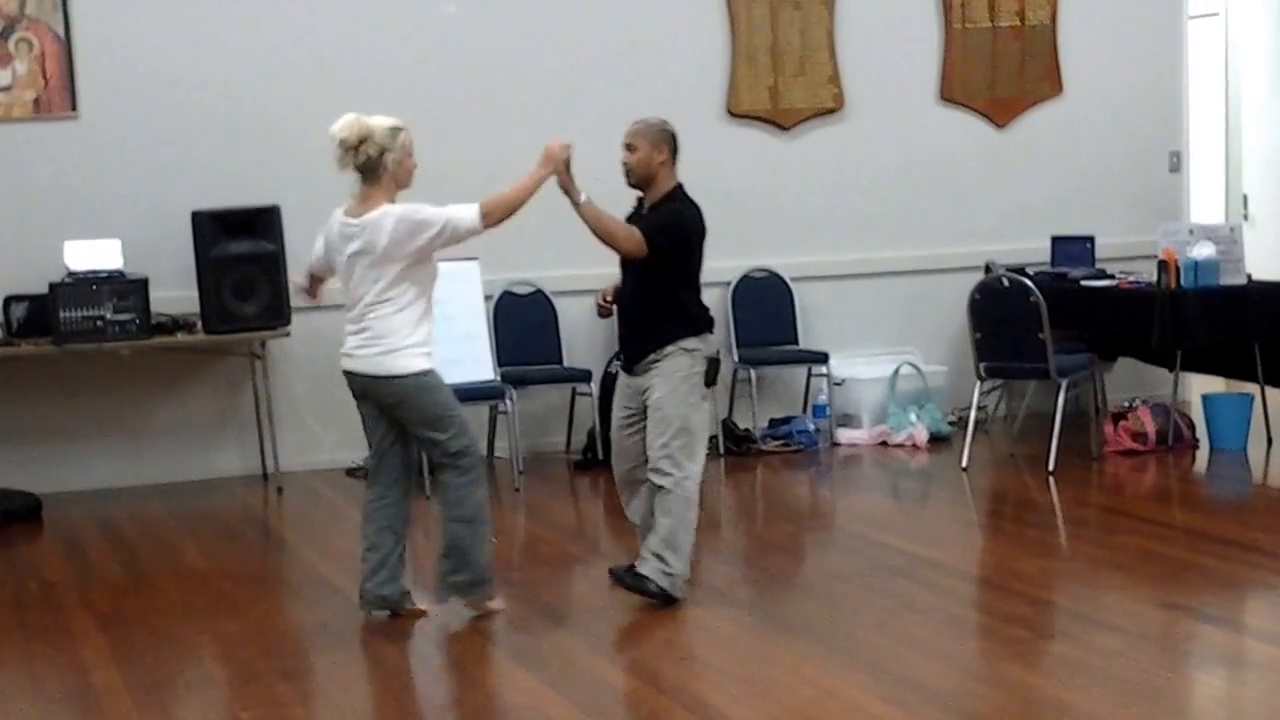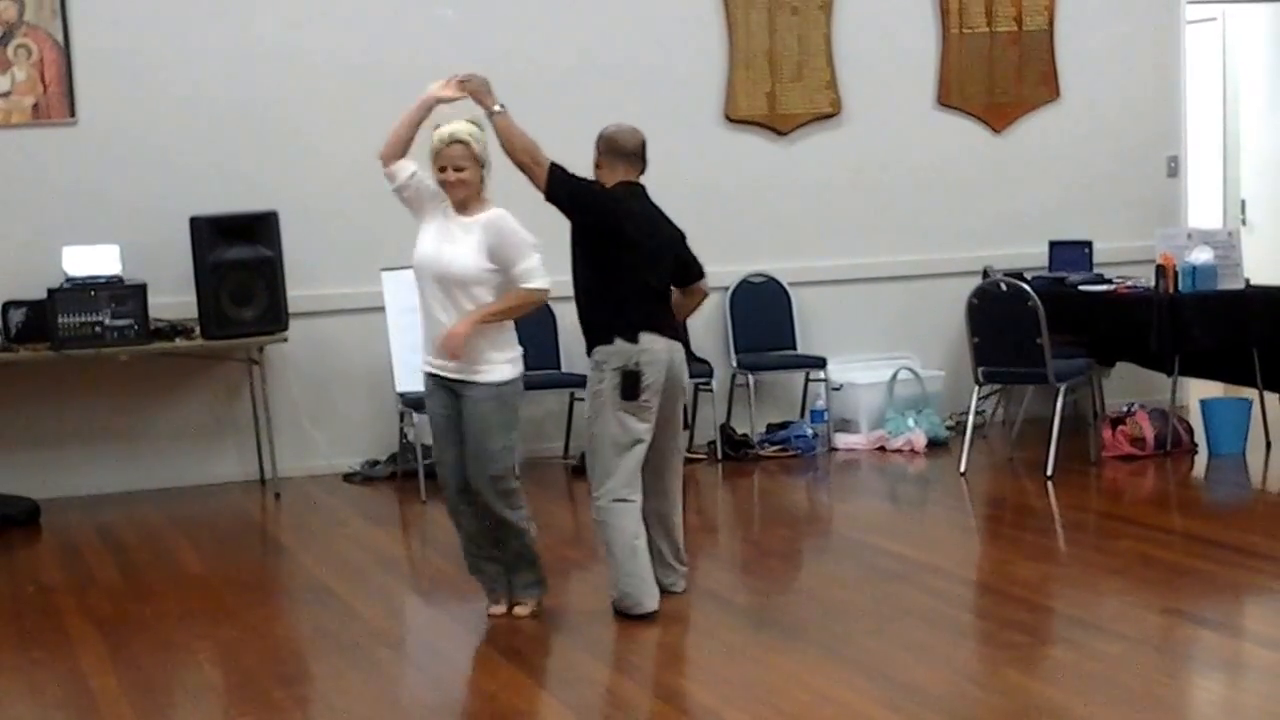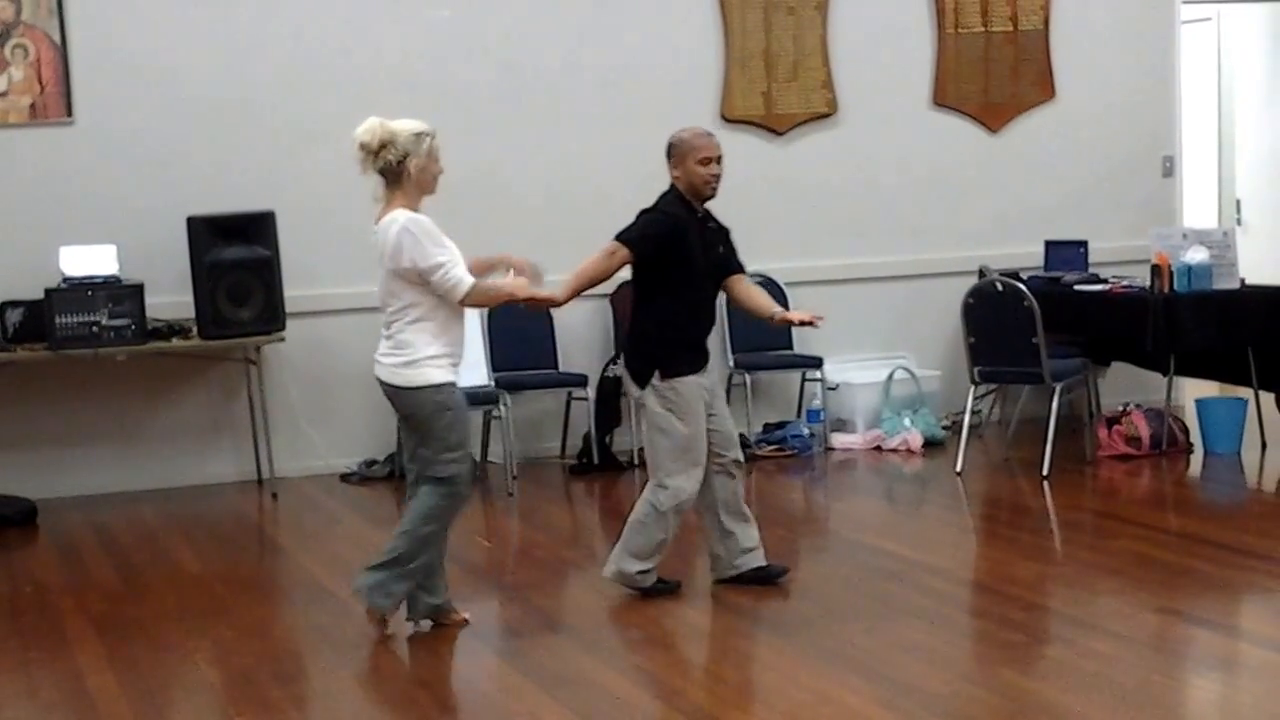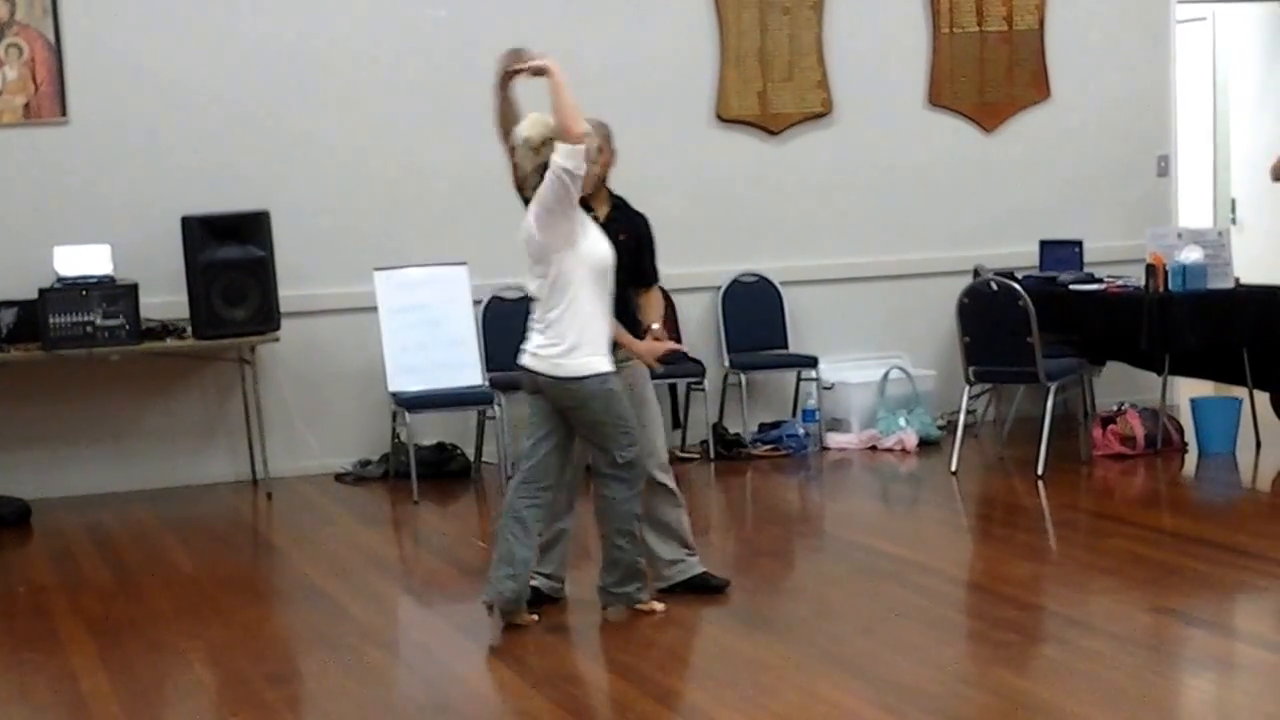
dt=1s
person 1, frame 1
left shoulder: (340, 222)
right shoulder: (411, 222)
left elbow: (314, 273)
right elbow: (489, 213)
left wrist: (315, 286)
right wrist: (543, 170)
left hip: (362, 366)
right hip: (405, 368)
left knee: (389, 474)
right knee: (461, 461)
left ankle: (384, 588)
right ankle: (465, 579)
person 1, frame 2
left shoulder: (500, 224)
right shoulder: (431, 209)
left elbow: (535, 288)
right elbow: (391, 158)
left wrist: (476, 321)
right wrist: (425, 104)
left hip: (490, 373)
right hip: (444, 371)
left knee: (492, 478)
right knee: (460, 479)
left ankle: (526, 577)
right ankle: (500, 578)
person 1, frame 3
left shoulder: (396, 224)
right shoulder: (410, 227)
left elbow: (448, 274)
right elbow: (464, 290)
left wrist: (501, 262)
right wrist: (517, 290)
left hip: (418, 374)
right hip: (424, 379)
left knee: (439, 480)
right knee: (445, 482)
left ankle: (429, 599)
right ankle: (383, 585)
person 1, frame 4
left shoulder: (563, 219)
right shoulder: (552, 210)
left elbow: (587, 299)
right elbow: (570, 138)
left wrist: (633, 343)
right wrist: (551, 74)
left hip: (544, 367)
right hip: (578, 372)
left knee: (534, 479)
right knee: (622, 470)
left ankle: (508, 593)
right ankle: (623, 589)
person 2, frame 1
left shoulder: (681, 214)
right shoulder: (640, 212)
left elbow: (627, 244)
left wrist: (573, 193)
right wrist: (615, 293)
left hip: (676, 355)
right hip: (635, 358)
left knee: (670, 465)
right knee: (630, 466)
left ankle: (663, 573)
right ankle: (661, 558)
person 2, frame 2
left shoulder: (593, 204)
right shoulder: (662, 223)
left elbow: (526, 157)
right elbow: (696, 288)
left wrist: (489, 104)
left hip: (623, 357)
right hip: (667, 353)
left knee: (616, 483)
right knee: (660, 476)
left ankle: (636, 593)
right ankle: (668, 573)
person 2, frame 3
left shoulder: (713, 228)
right shoulder: (663, 219)
left elbow: (736, 283)
right elbow: (614, 254)
left wrist: (780, 314)
right wrist: (566, 292)
left hip: (696, 364)
right hip: (664, 369)
left knee: (725, 460)
right knee: (677, 478)
left ankle: (739, 559)
right ankle: (632, 566)
person 2, frame 4
left shoulder: (634, 222)
left elbow: (648, 290)
left wrist: (655, 330)
left hip: (622, 366)
left knee: (652, 472)
left ankle: (678, 567)
right ankle: (546, 577)
